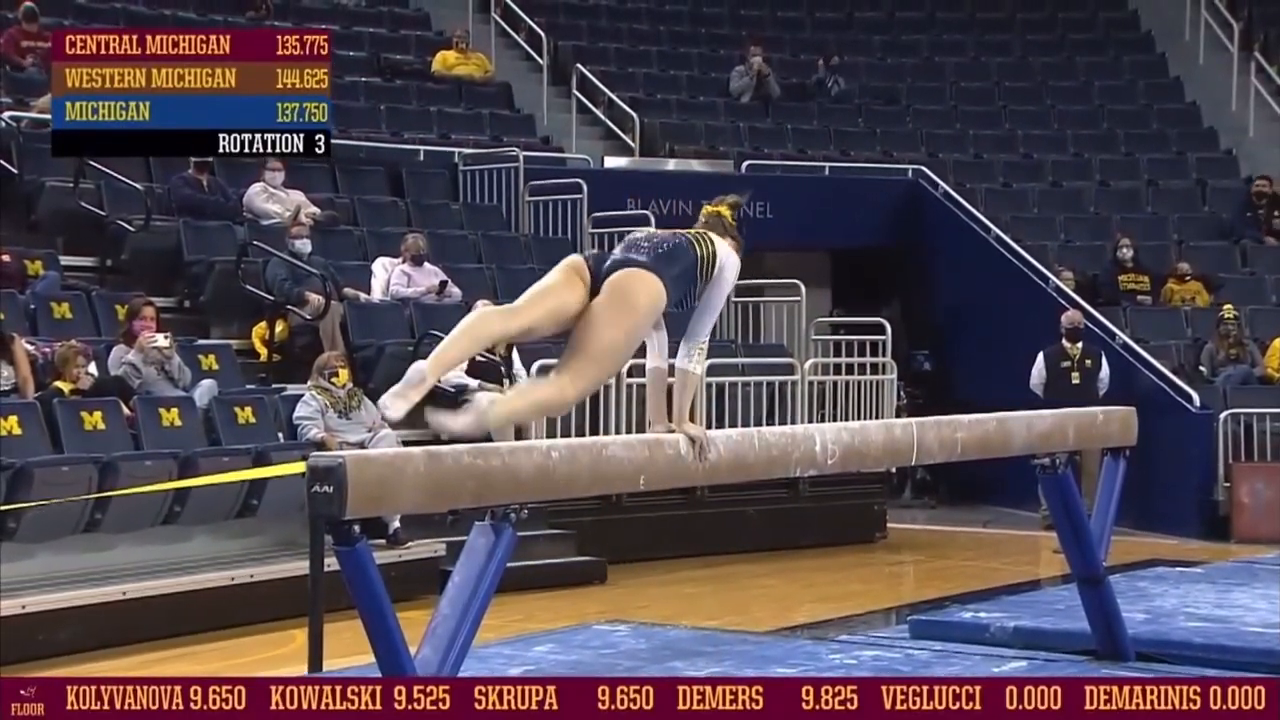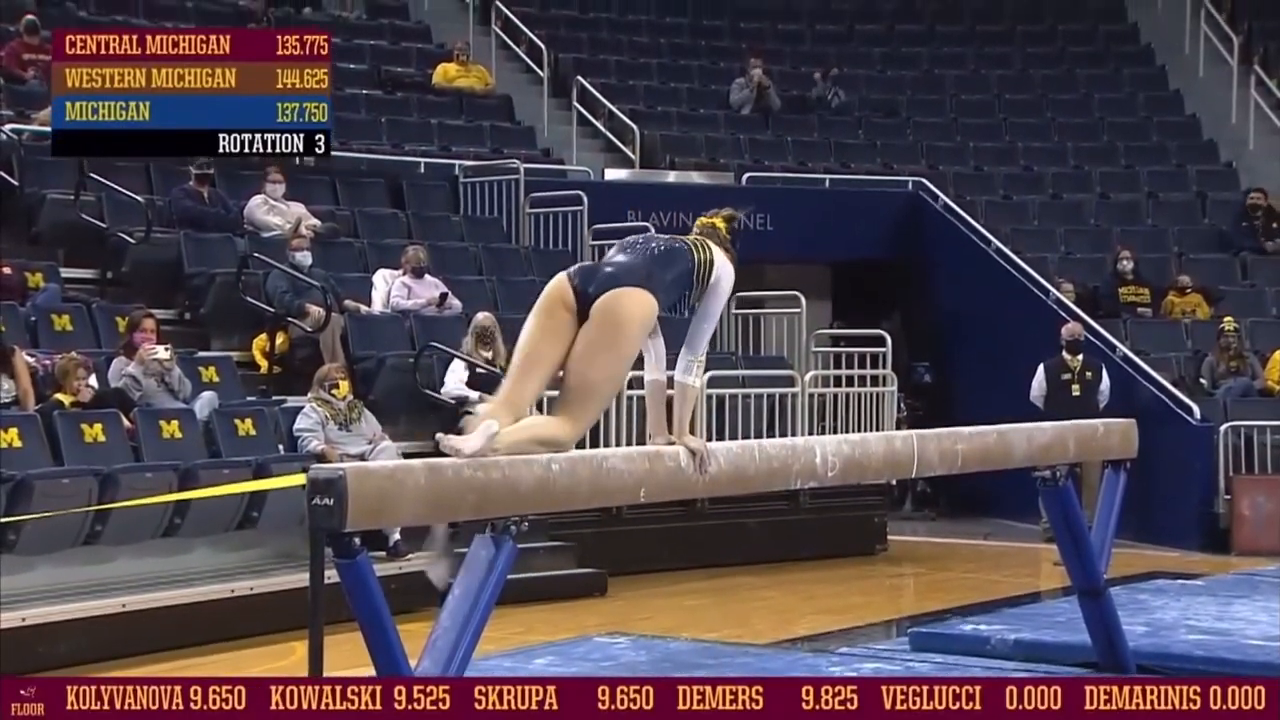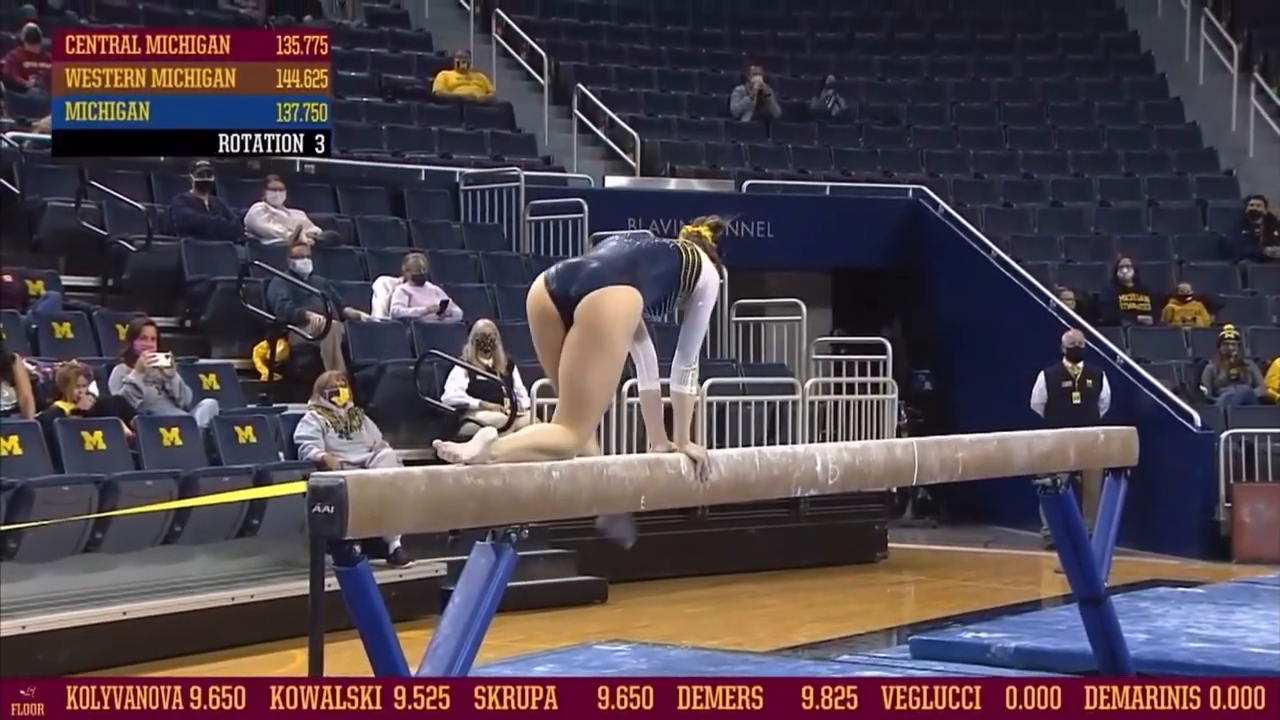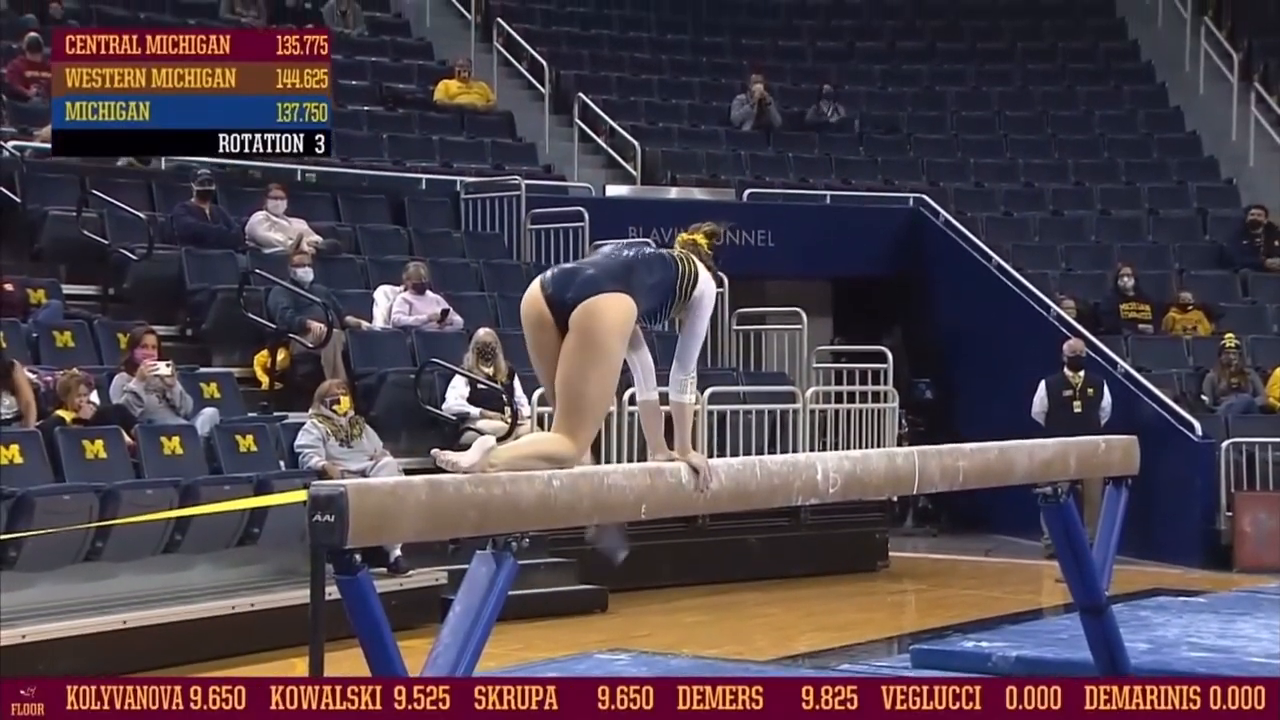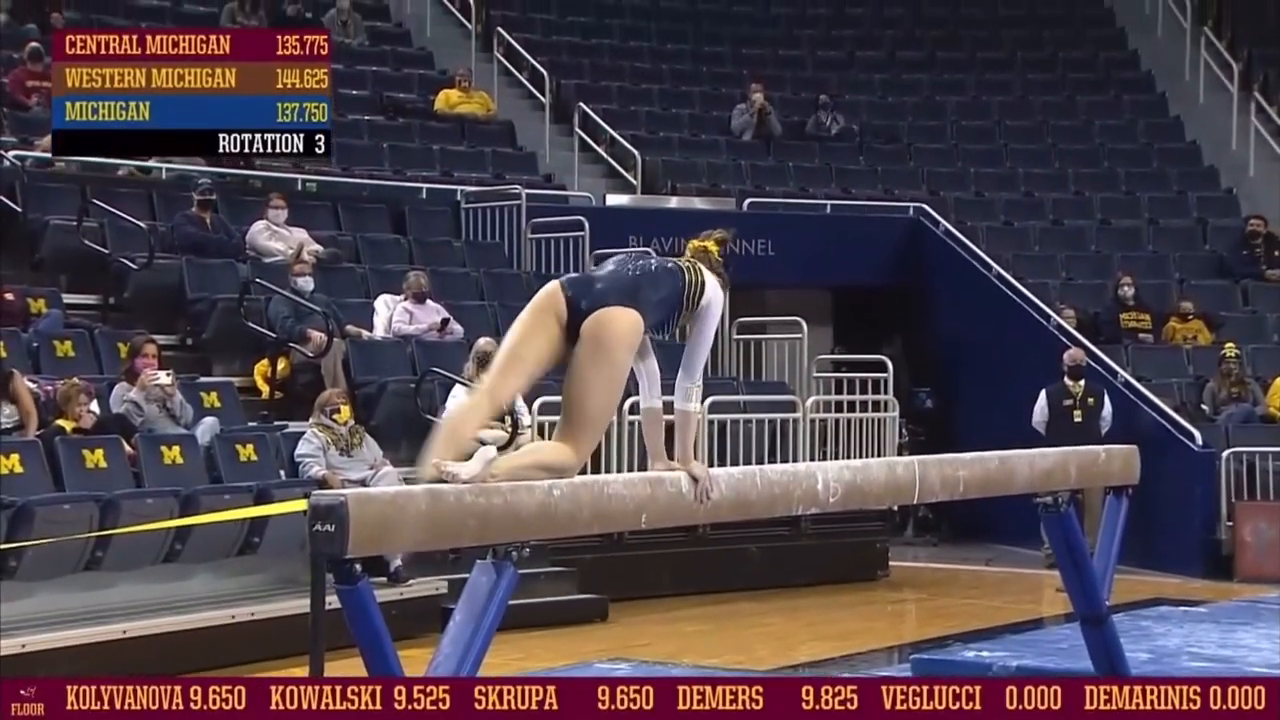
dt=0.2s
person 1, frame 1
left shoulder: (654, 238)
right shoulder: (727, 256)
left elbow: (656, 340)
right elbow: (695, 345)
left wrist: (659, 419)
right wrist: (681, 419)
left hip: (587, 269)
right hip: (636, 286)
left knee: (506, 319)
right knee: (568, 385)
left ankle: (426, 376)
right ankle: (480, 417)
person 1, frame 2
left shoulder: (651, 247)
right shoulder: (721, 266)
left elbow: (653, 350)
right elbow: (693, 355)
left wrist: (660, 432)
right wrist: (682, 432)
left hip: (570, 284)
right hip: (623, 301)
left knee: (511, 401)
right knee: (566, 426)
right ankle: (490, 443)
person 1, frame 3
right shoulder: (706, 271)
left elbow: (642, 351)
right elbow: (686, 362)
left wrist: (659, 440)
right wrist: (681, 441)
left hip: (551, 287)
right hip: (607, 300)
left knee: (582, 414)
right knee: (570, 433)
right ankle: (488, 451)
person 1, frame 4
right shoulder: (702, 280)
left elbow: (640, 366)
right elbow: (684, 373)
left wrist: (658, 449)
right wrist: (684, 449)
left hip: (545, 291)
right hip: (603, 308)
right knee: (567, 444)
right ankle: (488, 459)
person 1, frame 5
right shoulder: (711, 288)
left elbow: (648, 372)
right elbow: (690, 380)
left wrist: (659, 459)
right wrist: (677, 463)
left hip: (560, 299)
right hip: (610, 318)
left knee: (488, 397)
right knee: (568, 450)
right ankle: (489, 467)
person 2, frame 1
left shoulder: (1096, 355)
right shoulder: (1047, 355)
left elbow: (1103, 383)
right elbow: (1036, 385)
left wrist: (1088, 400)
right wrist: (1055, 401)
left knee: (1090, 469)
right ankle: (1049, 512)
person 2, frame 2
left shoulder: (1097, 367)
right shoulder: (1047, 368)
left elbow: (1104, 395)
right elbow: (1036, 397)
left wrist: (1086, 412)
right wrist: (1054, 413)
left knee: (1091, 481)
left ankle: (1090, 524)
right ankle: (1050, 525)
person 2, frame 3
left shoulder: (1097, 375)
right shoulder: (1048, 375)
left elbow: (1104, 403)
right elbow: (1037, 404)
left wrist: (1084, 420)
right wrist: (1061, 420)
left knee: (1091, 489)
left ankle: (1090, 532)
right ankle: (1050, 532)
person 2, frame 4
left shoulder: (1098, 384)
right shoulder: (1049, 384)
left elbow: (1105, 412)
right elbow: (1037, 413)
left wrist: (1084, 429)
right wrist: (1063, 429)
left knee: (1092, 498)
left ankle: (1092, 541)
right ankle: (1052, 541)
person 2, frame 5
left shoulder: (1099, 393)
right shoulder: (1049, 393)
left elbow: (1106, 421)
right elbow: (1038, 422)
left wrist: (1082, 438)
right wrist: (1066, 439)
left knee: (1093, 507)
left ankle: (1092, 550)
right ankle: (1052, 551)
person 3, frame 1
left shoulder: (358, 396)
right shoulder: (313, 399)
left elbow: (379, 421)
right elbow: (306, 429)
left wrist: (380, 427)
right wrist: (324, 438)
left hip: (371, 443)
right hip: (342, 449)
left knee: (388, 437)
person 3, frame 2
left shoulder: (358, 408)
right shoulder: (313, 411)
left elbow: (379, 434)
right elbow: (307, 441)
left wrist: (380, 439)
right wrist: (324, 450)
left hip: (371, 456)
right hip: (342, 461)
left knee: (388, 449)
person 3, frame 3
left shoulder: (359, 415)
right shoulder: (313, 419)
left elbow: (379, 441)
right elbow: (307, 448)
left wrist: (381, 447)
right wrist: (325, 458)
left hip: (371, 463)
right hip: (343, 468)
left knee: (388, 457)
person 3, frame 4
left shoulder: (359, 424)
right shoulder: (314, 427)
left elbow: (381, 450)
right elbow: (308, 457)
left wrist: (382, 455)
right wrist: (325, 466)
left hip: (372, 472)
right hip: (343, 477)
left knee: (389, 465)
person 3, frame 5
left shoulder: (360, 433)
right shoulder: (314, 436)
left elbow: (381, 459)
right elbow: (308, 467)
left wrist: (382, 465)
right wrist: (326, 476)
left hip: (372, 481)
right hip: (344, 486)
left knee: (389, 475)
